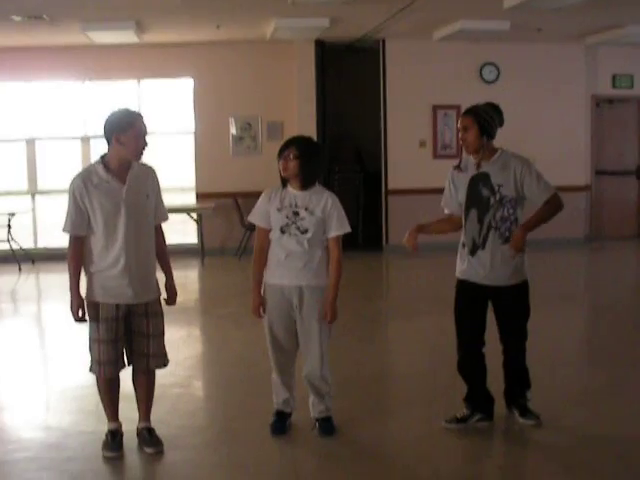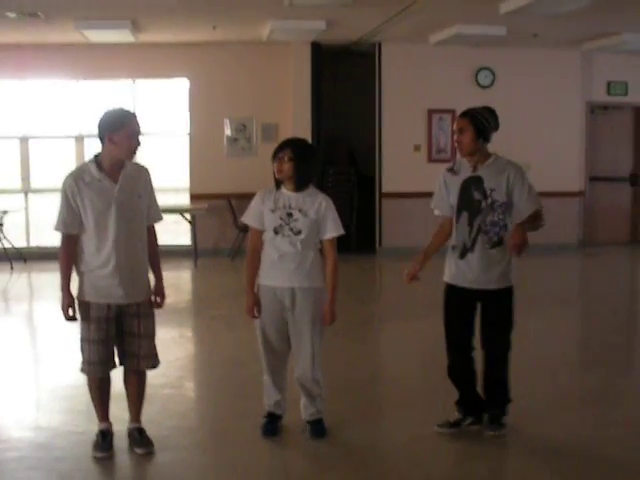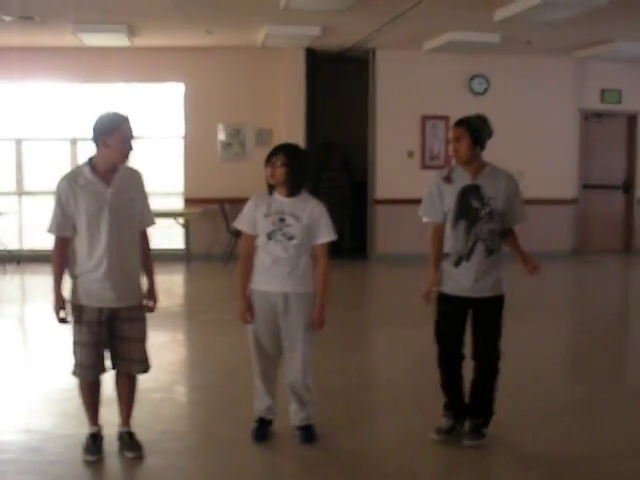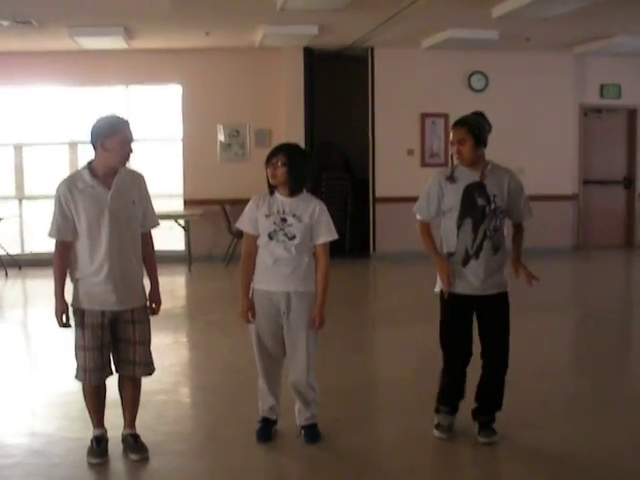
dt=0.3s
person 1, frame 1
left shoulder: (147, 177)
right shoulder: (84, 183)
right elbow: (77, 241)
left wrist: (169, 277)
right wrist: (74, 292)
left hip: (145, 289)
right hip: (104, 292)
left knee: (146, 361)
right knee: (106, 365)
left ankle: (145, 425)
right ankle: (113, 428)
person 1, frame 2
left shoulder: (141, 177)
right shoulder: (77, 182)
left elbow: (149, 232)
right elbow: (69, 240)
left wrist: (158, 279)
right wrist: (65, 290)
left hip: (136, 289)
right hip: (96, 292)
left knee: (137, 361)
right knee: (97, 365)
left ankle: (136, 426)
right ankle: (104, 428)
person 1, frame 3
left shoulder: (134, 181)
right shoulder: (71, 184)
left elbow: (141, 236)
right elbow: (62, 242)
left wrist: (150, 282)
right wrist: (58, 291)
left hip: (128, 293)
right hip: (88, 294)
left knee: (128, 365)
right knee: (88, 367)
left ankle: (125, 429)
right ankle: (94, 431)
person 1, frame 4
left shoulder: (135, 183)
right shoulder: (70, 188)
left elbow: (145, 238)
right elbow: (63, 246)
left wrist: (155, 285)
right wrist: (59, 296)
left hip: (131, 296)
right hip: (90, 298)
left knee: (132, 368)
right knee: (92, 372)
left ankle: (130, 432)
right ankle: (98, 434)
person 2, frame 1
left shoulder: (516, 166)
right shoulder: (459, 172)
left elbow: (554, 203)
right elbow: (456, 221)
left wrist: (524, 227)
right wrist: (420, 229)
left hip: (509, 275)
right hip: (470, 275)
left knee: (514, 343)
right knee: (468, 346)
left ankle: (518, 400)
right ankle: (479, 406)
person 2, frame 2
left shoulder: (509, 172)
right shoulder: (451, 175)
left elbow: (536, 216)
right elbow: (447, 226)
left wrist: (520, 227)
right wrist: (422, 260)
left hip: (496, 279)
right hip: (458, 278)
left knee: (496, 348)
right knee: (457, 350)
left ankle: (495, 410)
right ankle: (470, 409)
person 2, frame 3
left shoulder: (504, 182)
right shoulder: (443, 182)
left elbow: (506, 229)
right elbow: (438, 231)
left wrist: (520, 254)
right wrist: (433, 273)
left hip: (489, 287)
right hip: (450, 286)
left knee: (486, 357)
right knee: (448, 354)
left ankle: (478, 419)
right ankle: (454, 413)
person 2, frame 4
left shoulder: (506, 179)
right shoulder: (443, 180)
left elbow: (517, 224)
right elbow: (424, 224)
left wrist: (517, 259)
right wrist: (439, 261)
left hip: (494, 285)
right hip: (456, 285)
left knee: (496, 355)
right knee: (455, 353)
left ankle: (485, 416)
right ankle: (446, 408)
person 3, frame 1
left shoulder: (327, 201)
right shoulder: (270, 199)
left elbow: (335, 253)
right elbow: (260, 248)
left wrist: (332, 298)
right wrist: (256, 291)
left hip: (313, 288)
right hip: (277, 287)
left knee: (316, 357)
right knee: (280, 354)
left ankle: (322, 410)
right ankle: (283, 408)
person 3, frame 2
left shoulder: (320, 203)
right shoulder: (264, 200)
left elbow: (330, 255)
right elbow: (254, 249)
left wrist: (330, 300)
right wrist: (250, 291)
left hip: (307, 290)
right hip: (269, 288)
left knee: (307, 358)
right knee: (272, 355)
left ankle: (313, 413)
right ankle: (274, 410)
person 3, frame 3
left shoulder: (313, 209)
right shoulder: (257, 205)
left elbow: (321, 260)
right elbow: (247, 253)
left wrist: (320, 305)
right wrist: (243, 296)
left hip: (299, 295)
right hip: (262, 293)
left knee: (299, 363)
right knee: (264, 360)
left ankle: (303, 418)
right ankle: (264, 415)
person 3, frame 4
left shoulder: (314, 208)
right shoulder: (258, 205)
left elbow: (322, 259)
right elbow: (248, 254)
left wrist: (320, 304)
right wrist: (244, 297)
left hip: (300, 294)
right hip: (264, 293)
left knee: (302, 363)
right knee: (267, 360)
left ankle: (308, 418)
right ankle: (268, 415)
